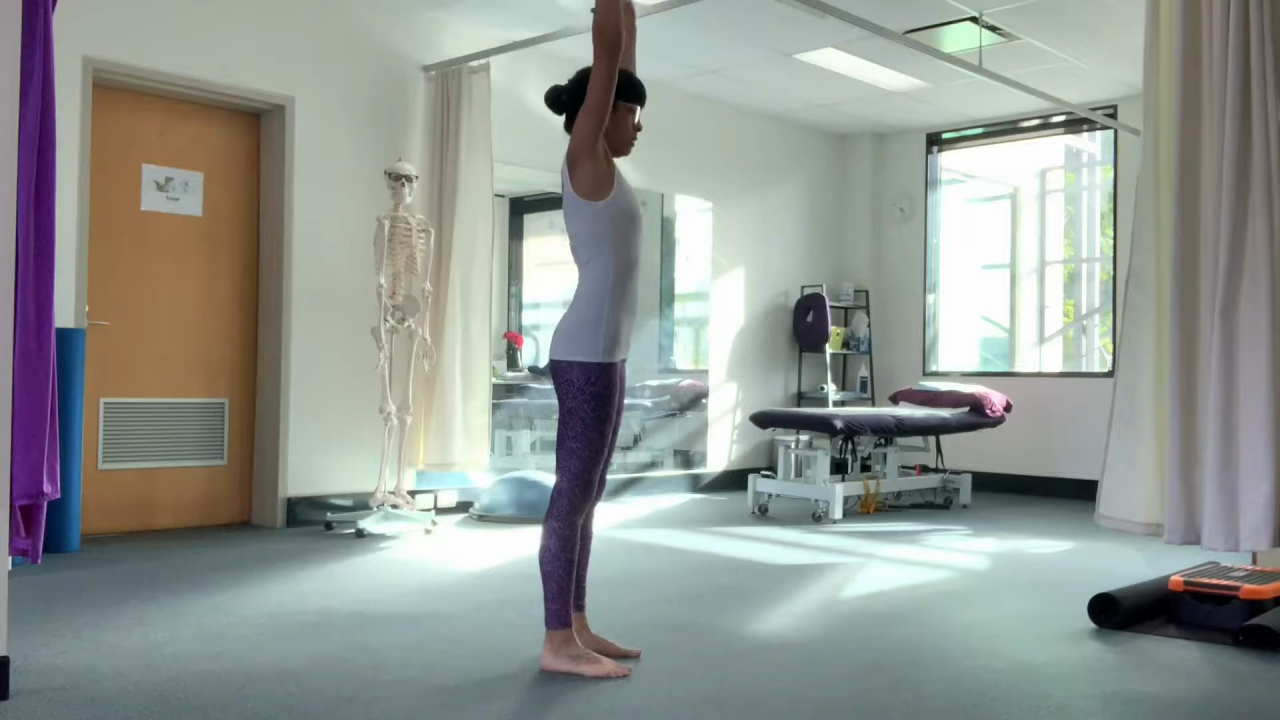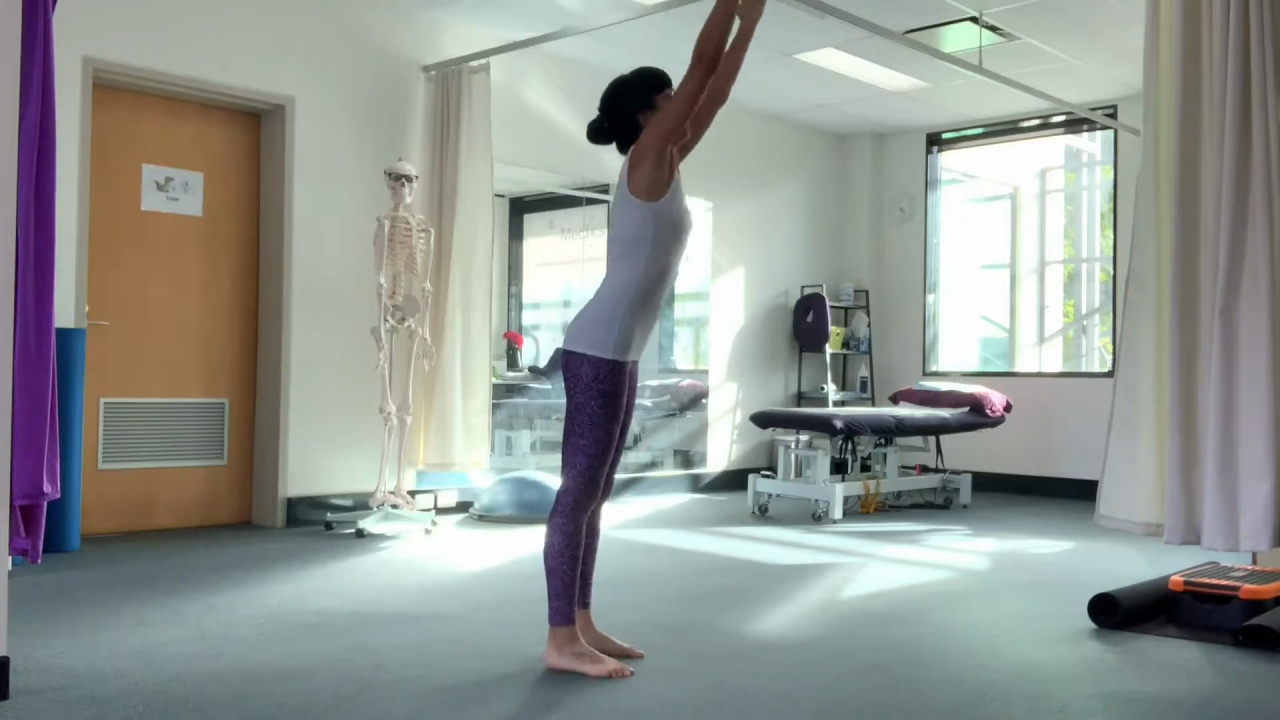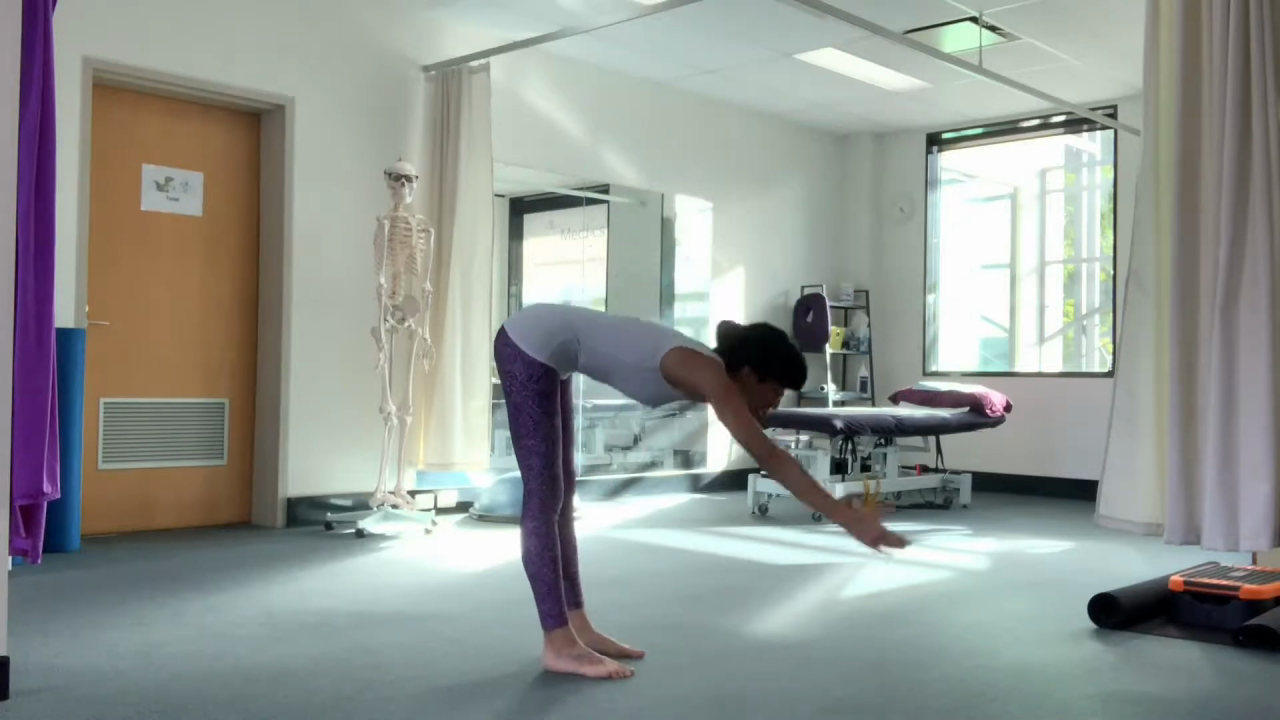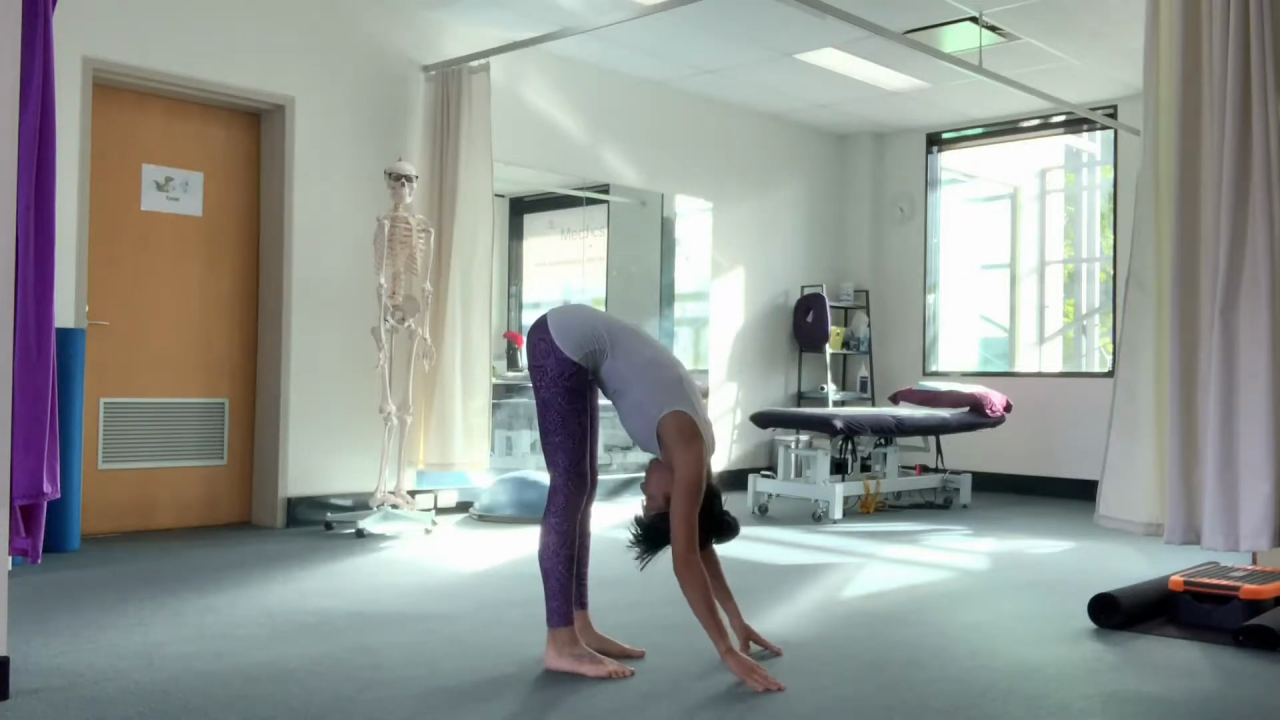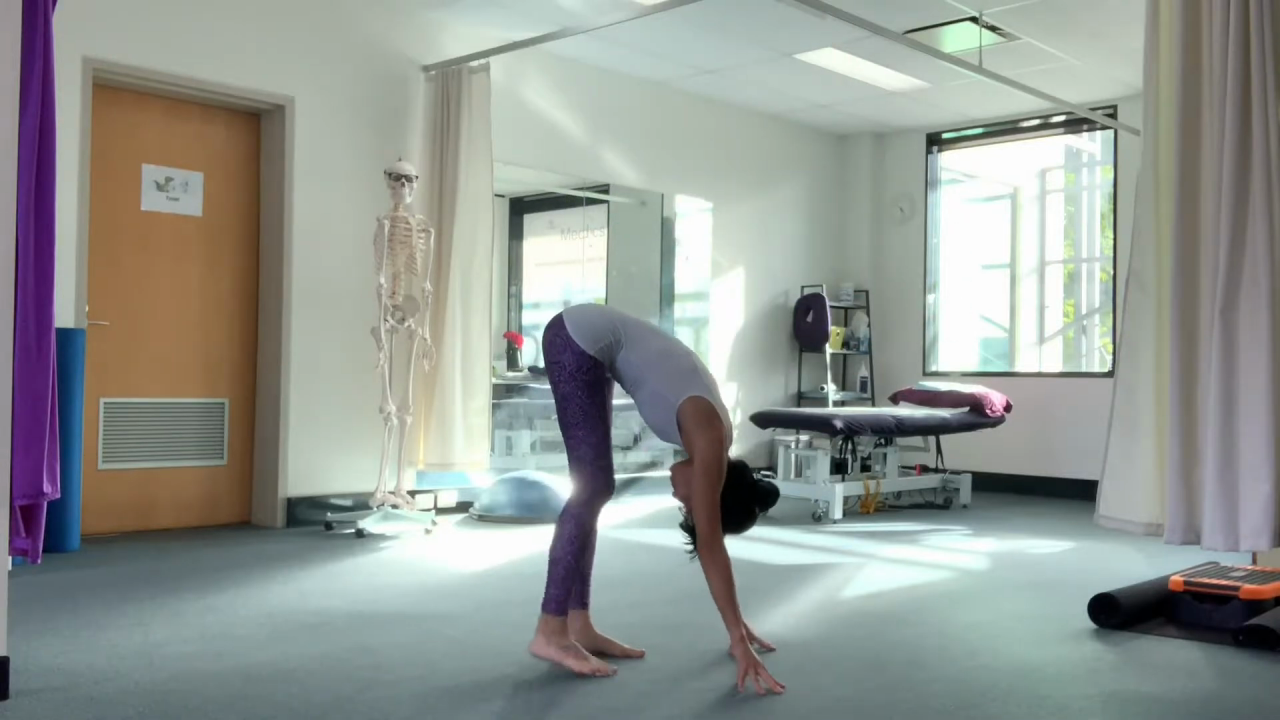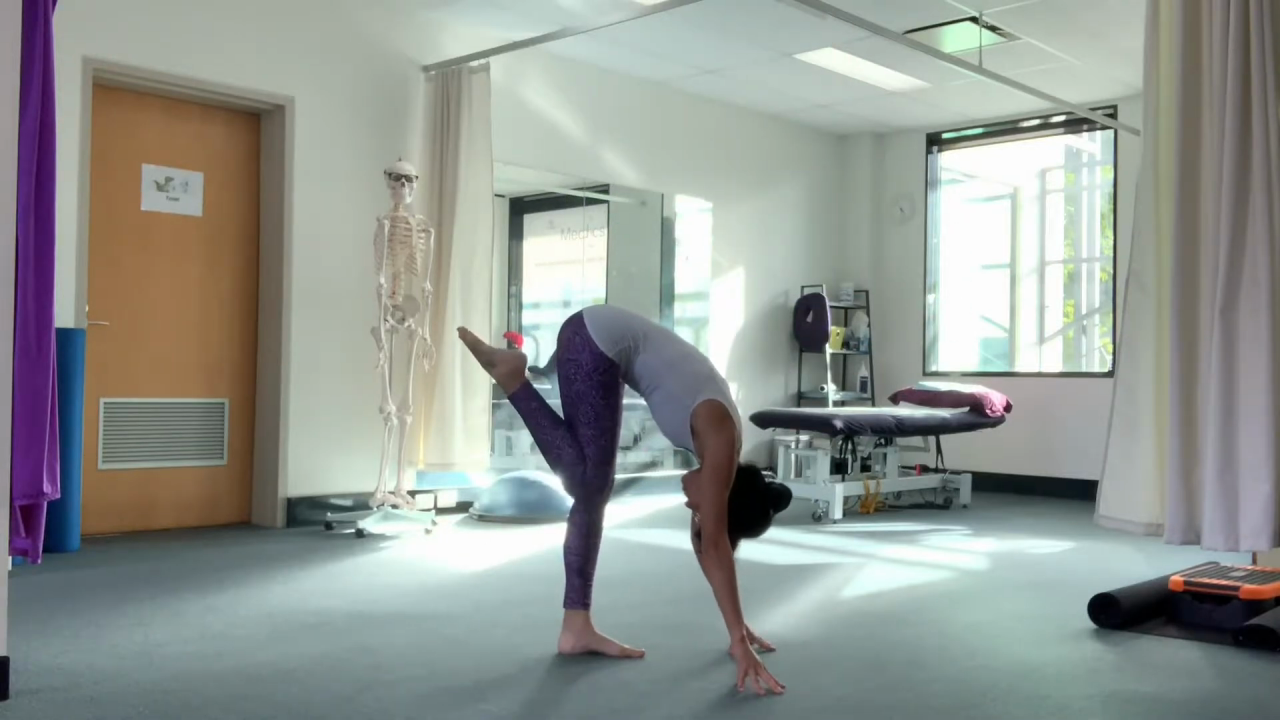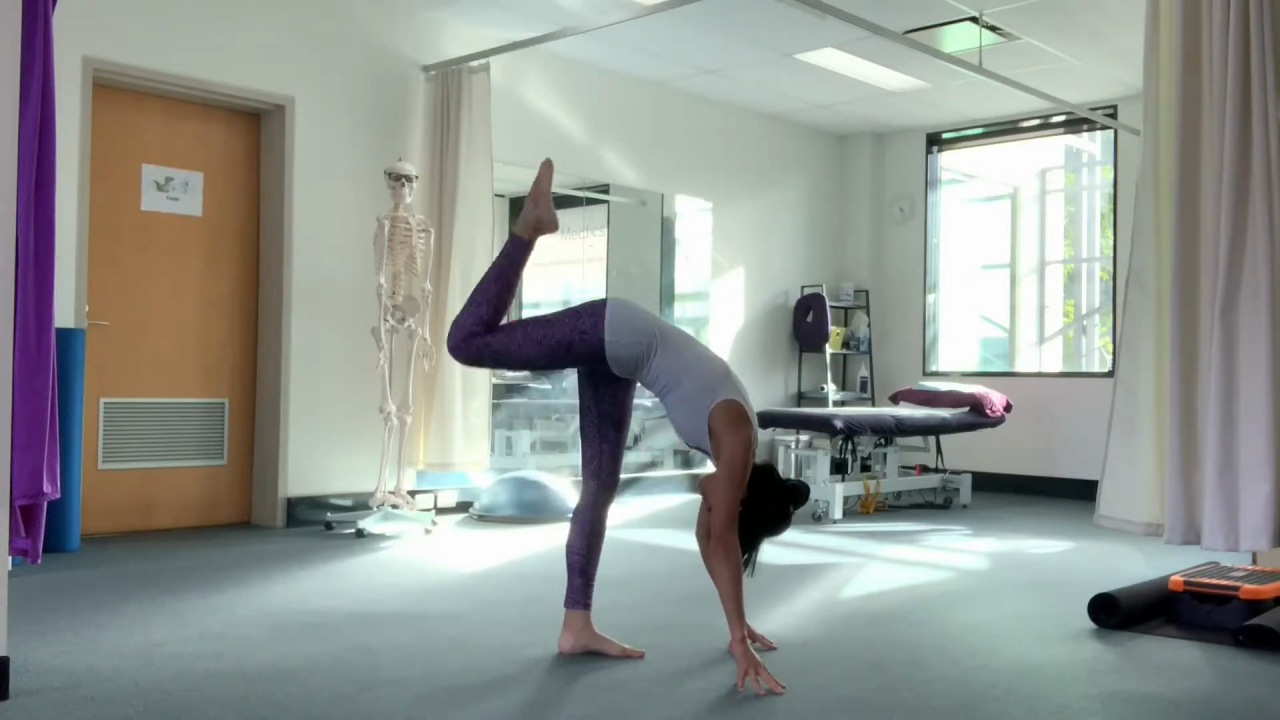
dt=0.7s
person 1, frame 1
left shoulder: (597, 166)
right shoulder: (585, 158)
left elbow: (617, 57)
right elbow: (606, 55)
left hip: (600, 353)
right hip: (588, 353)
left knee: (585, 496)
right knee: (573, 496)
left ankle: (576, 628)
right ankle: (558, 644)
person 1, frame 2
left shoulder: (663, 165)
right shoulder: (647, 159)
left elbow: (713, 90)
right elbow: (704, 69)
left hip: (614, 353)
right hip: (598, 352)
left knee: (592, 496)
right knee: (580, 496)
left ankle: (579, 628)
right ankle: (563, 641)
person 1, frame 3
left shoulder: (706, 370)
right shoulder: (708, 373)
left elbow: (767, 450)
right elbow: (766, 455)
left wrist: (835, 506)
right wrist: (844, 515)
left hip: (544, 351)
right hip: (531, 346)
left knee: (561, 492)
right knee: (546, 495)
left ankle: (578, 627)
right ankle: (559, 645)
person 1, frame 4
left shoulder: (690, 445)
right shoulder: (688, 450)
left elbow: (699, 549)
right elbow: (686, 560)
left wrist: (737, 622)
right wrist: (729, 652)
left hip: (577, 343)
right hip: (566, 342)
left knee: (581, 491)
right knee: (570, 493)
left ankle: (579, 627)
right ankle: (561, 645)
person 1, frame 5
left shoulder: (709, 435)
right shoulder: (710, 437)
left elbow: (709, 539)
right elbow: (709, 544)
left wrist: (737, 626)
right wrist: (739, 640)
left hip: (588, 343)
right hip: (580, 338)
left knee: (590, 489)
right knee: (594, 487)
left ankle: (577, 626)
right ankle: (552, 633)
person 1, frame 6
left shoulder: (717, 437)
right shoulder: (720, 436)
left elbow: (707, 540)
right elbow: (715, 544)
left wrist: (738, 628)
right wrist: (740, 639)
left hip: (605, 346)
right hip: (596, 337)
left knee: (592, 490)
right knee: (588, 483)
left ankle: (577, 628)
right ankle: (513, 377)
person 1, frame 7
left shoulder: (731, 441)
right shoulder: (736, 442)
left elbow: (713, 539)
right elbow: (722, 541)
left wrist: (738, 627)
right wrist: (739, 642)
left hip: (615, 350)
right hip: (610, 335)
left knee: (599, 492)
right knee: (468, 343)
left ankle: (576, 628)
